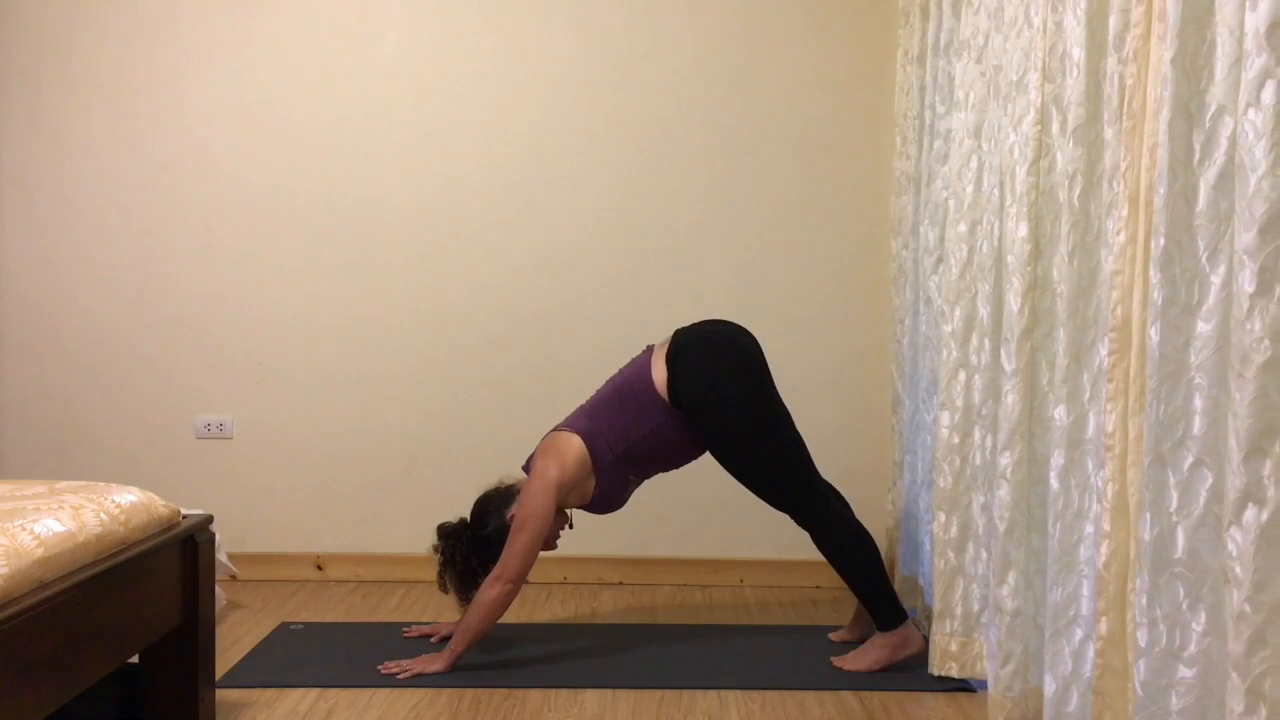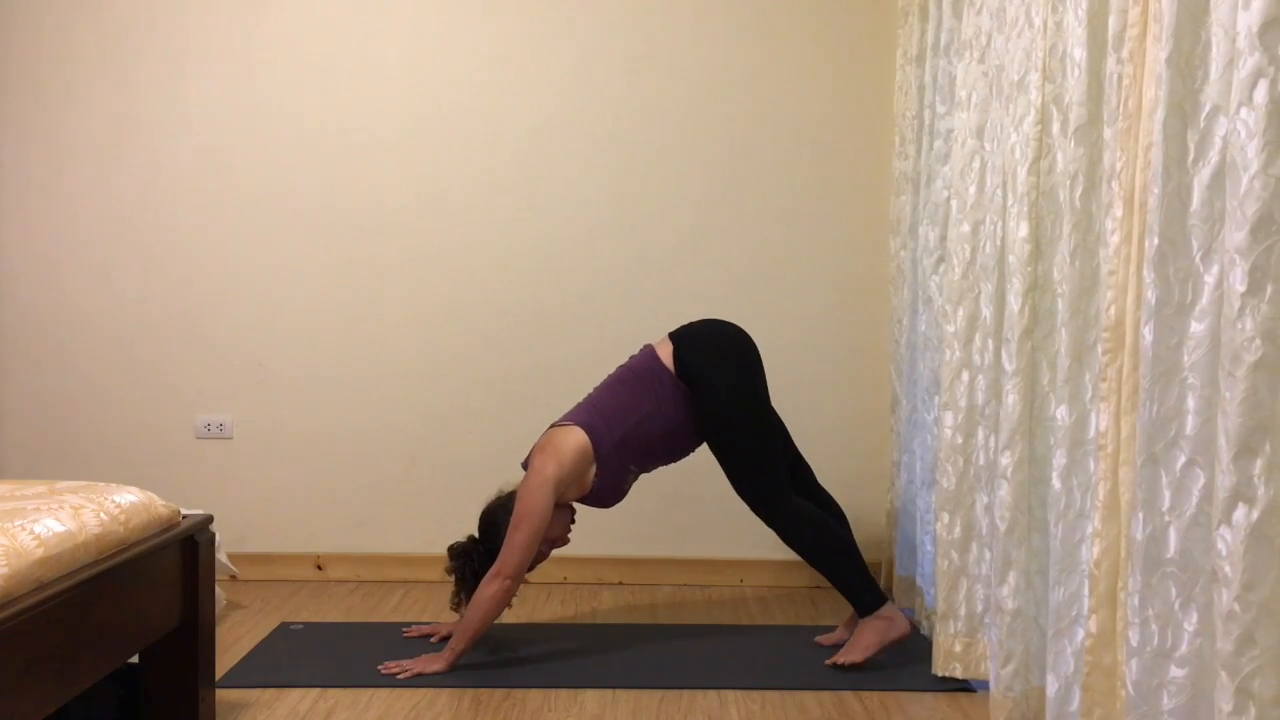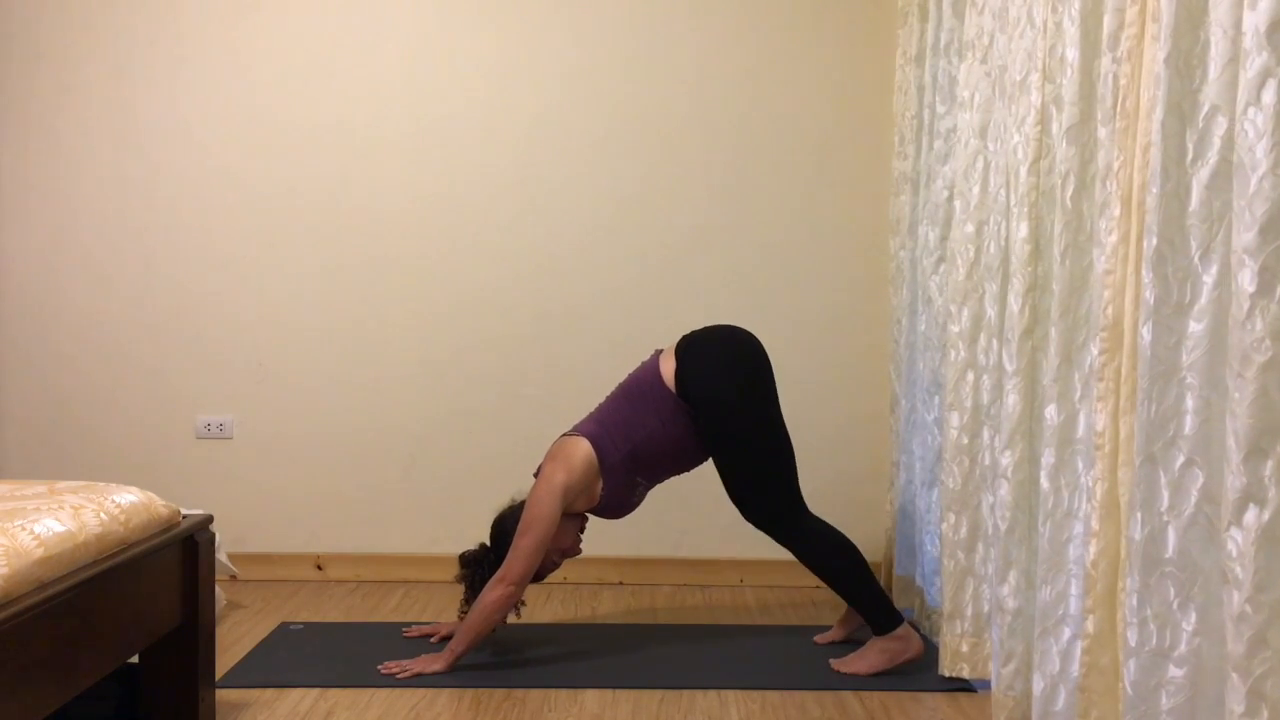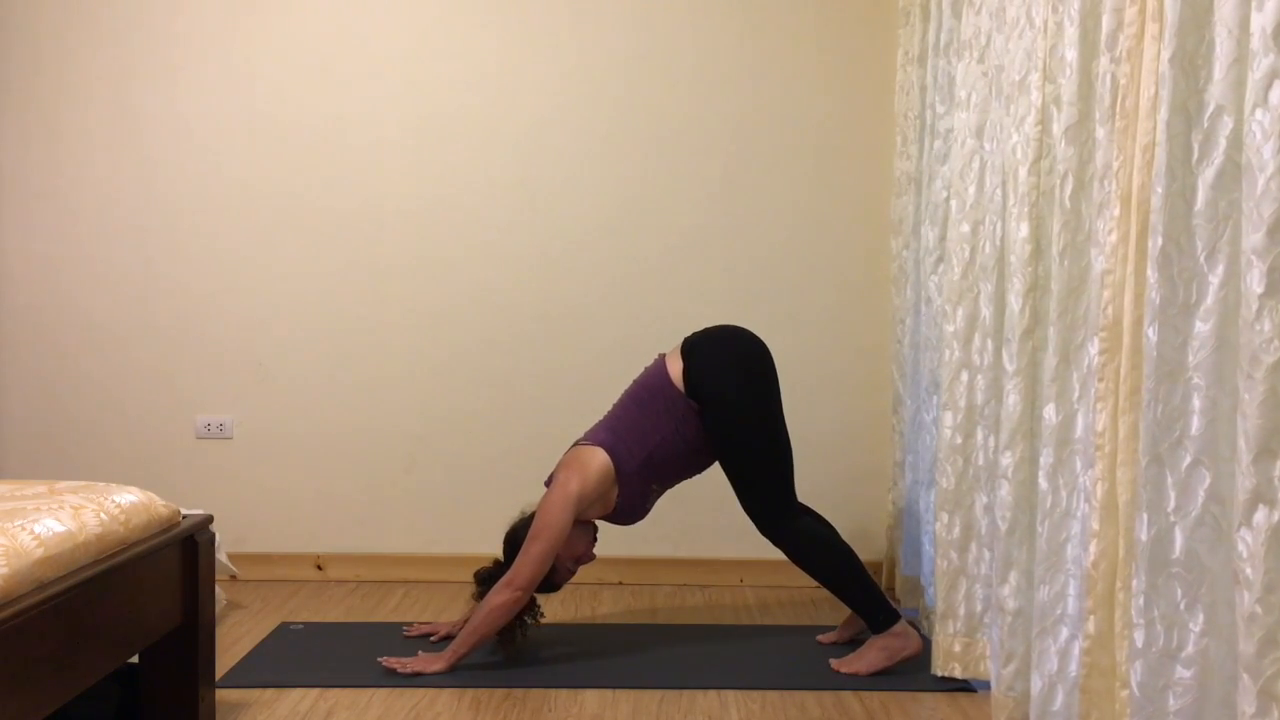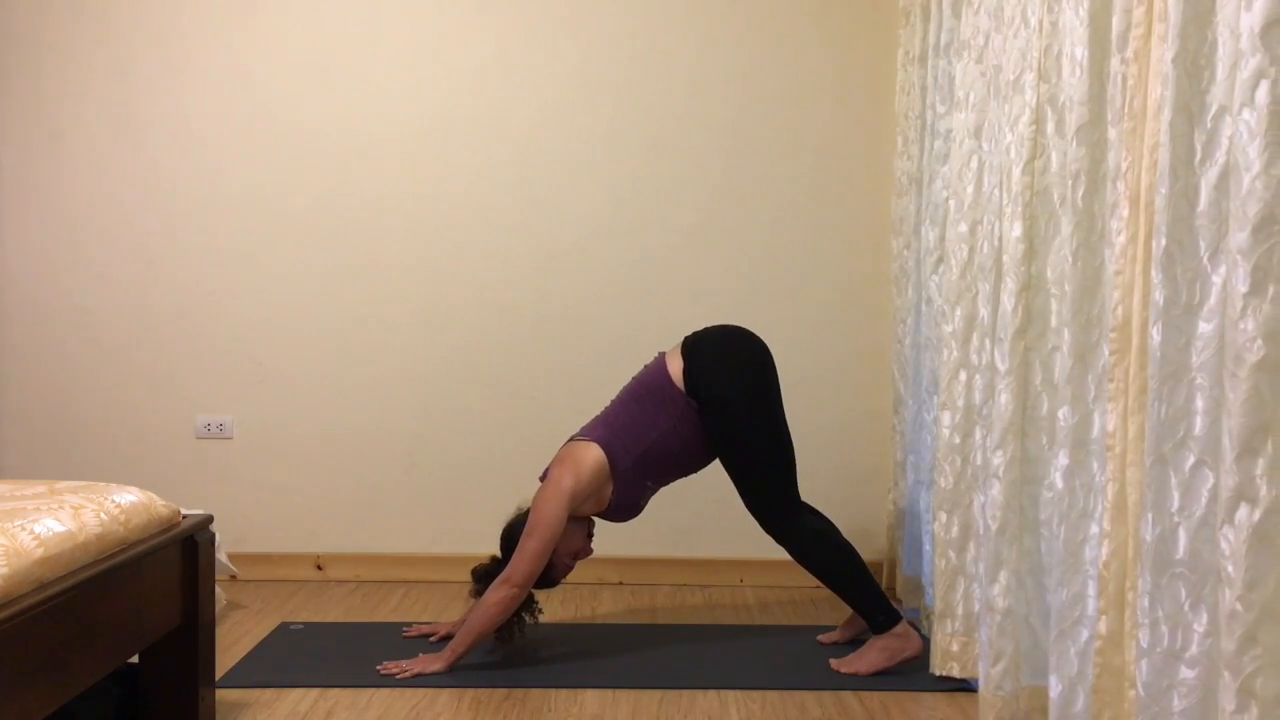
dt=1s
person 1, frame 1
left shoulder: (550, 477)
right shoulder: (553, 473)
left elbow: (505, 579)
right elbow: (505, 577)
left wrist: (446, 657)
right wrist: (462, 623)
left hip: (706, 374)
right hip: (708, 358)
left knee: (805, 500)
right knee: (802, 489)
left ankle: (896, 630)
right ankle: (872, 608)
person 1, frame 2
left shoulder: (550, 472)
right shoulder: (552, 478)
left elbow: (504, 575)
right elbow: (504, 574)
left wrist: (447, 657)
right wrist: (464, 623)
left hip: (710, 361)
right hip: (702, 368)
left knee: (773, 499)
right knee: (794, 485)
left ankle: (879, 613)
right ankle: (863, 609)
person 1, frame 3
left shoulder: (560, 482)
right shoulder: (570, 488)
left elbow: (508, 582)
right elbow: (507, 582)
left wrist: (446, 658)
right wrist: (463, 624)
left hip: (717, 371)
right hip: (711, 371)
left knee: (783, 515)
right knee: (765, 509)
left ankle: (894, 632)
right ankle: (864, 607)
person 1, frame 4
left shoulder: (574, 490)
right shoulder: (579, 495)
left elbow: (515, 587)
right elbow: (514, 584)
left wrist: (447, 658)
right wrist: (463, 623)
left hip: (721, 368)
right hip: (713, 375)
left knee: (776, 516)
right knee: (777, 514)
left ankle: (892, 630)
right ankle: (868, 611)
person 1, frame 5
left shoulder: (568, 486)
right shoulder: (577, 491)
left elbow: (512, 585)
right elbow: (510, 582)
left wrist: (446, 658)
right wrist: (462, 624)
left hip: (722, 367)
right hip: (713, 372)
left knee: (780, 514)
right knee: (780, 512)
left ankle: (893, 630)
right ankle: (868, 610)
